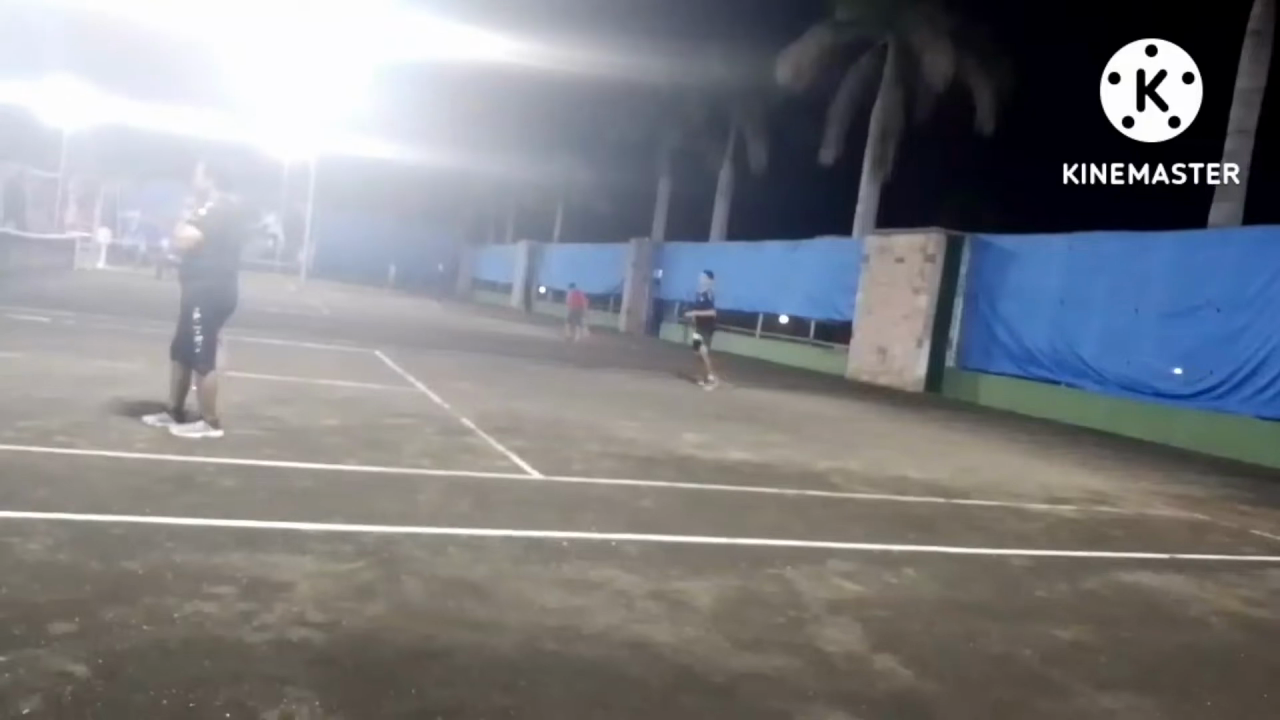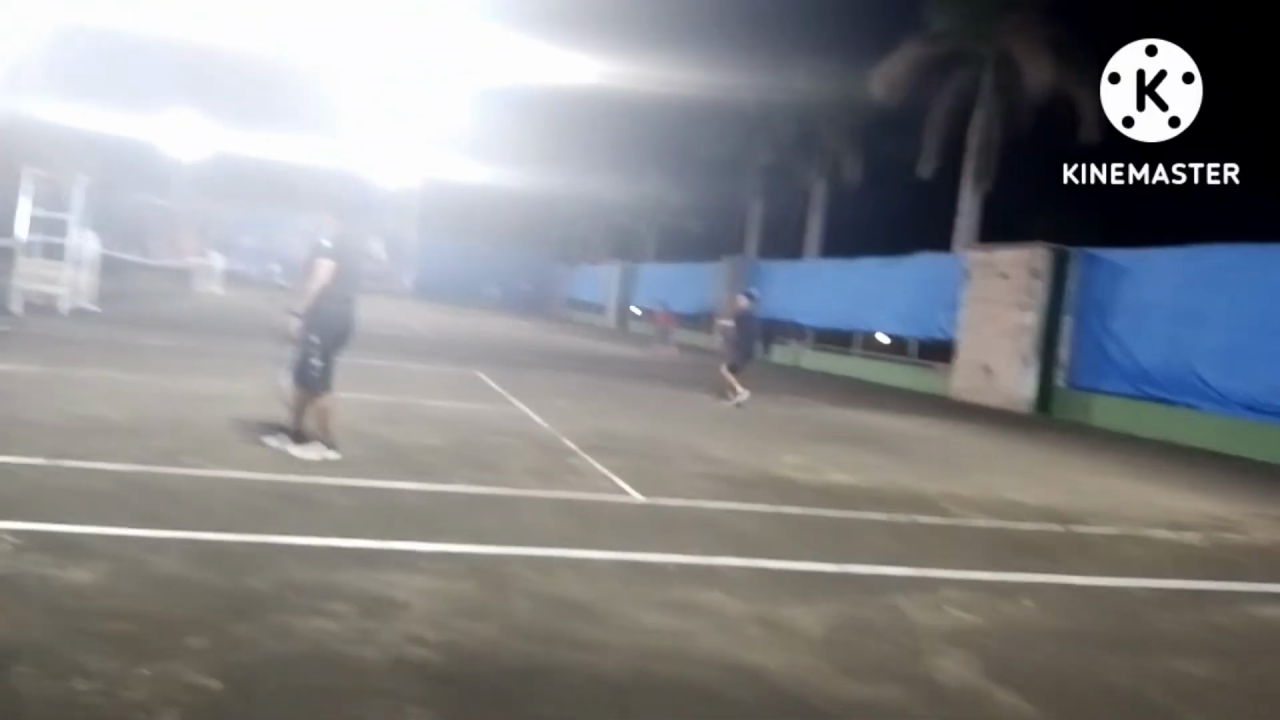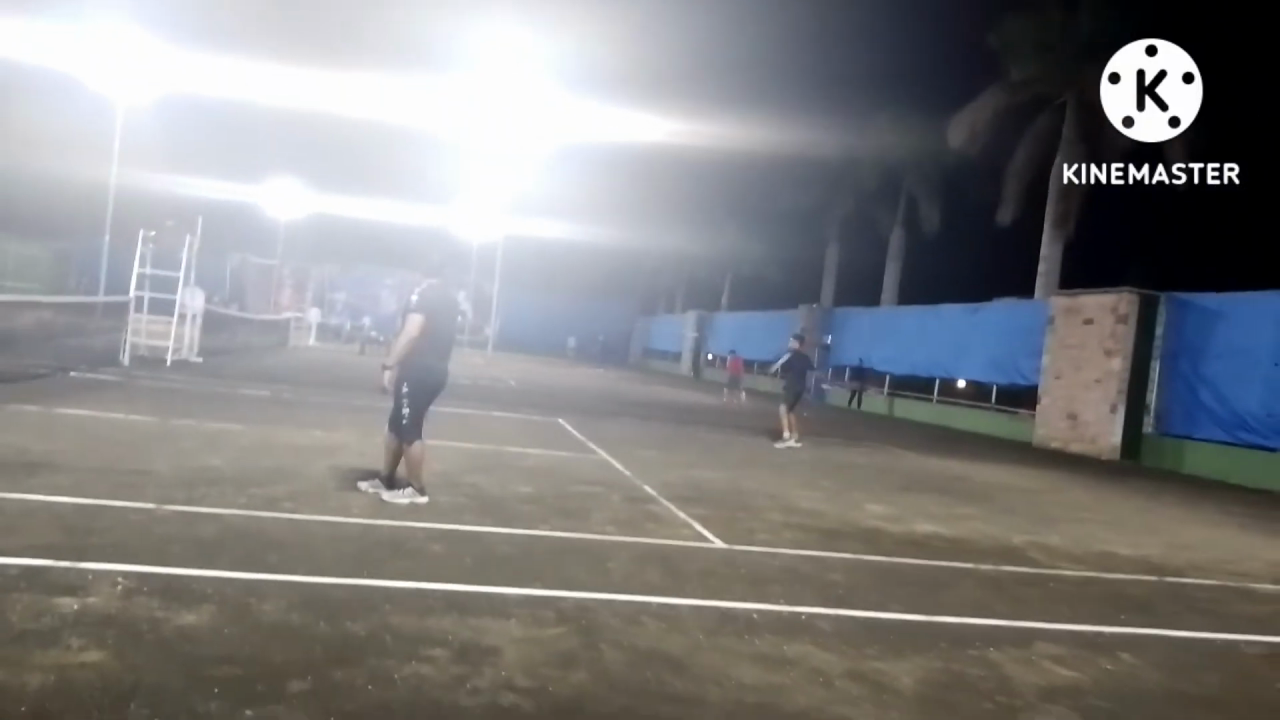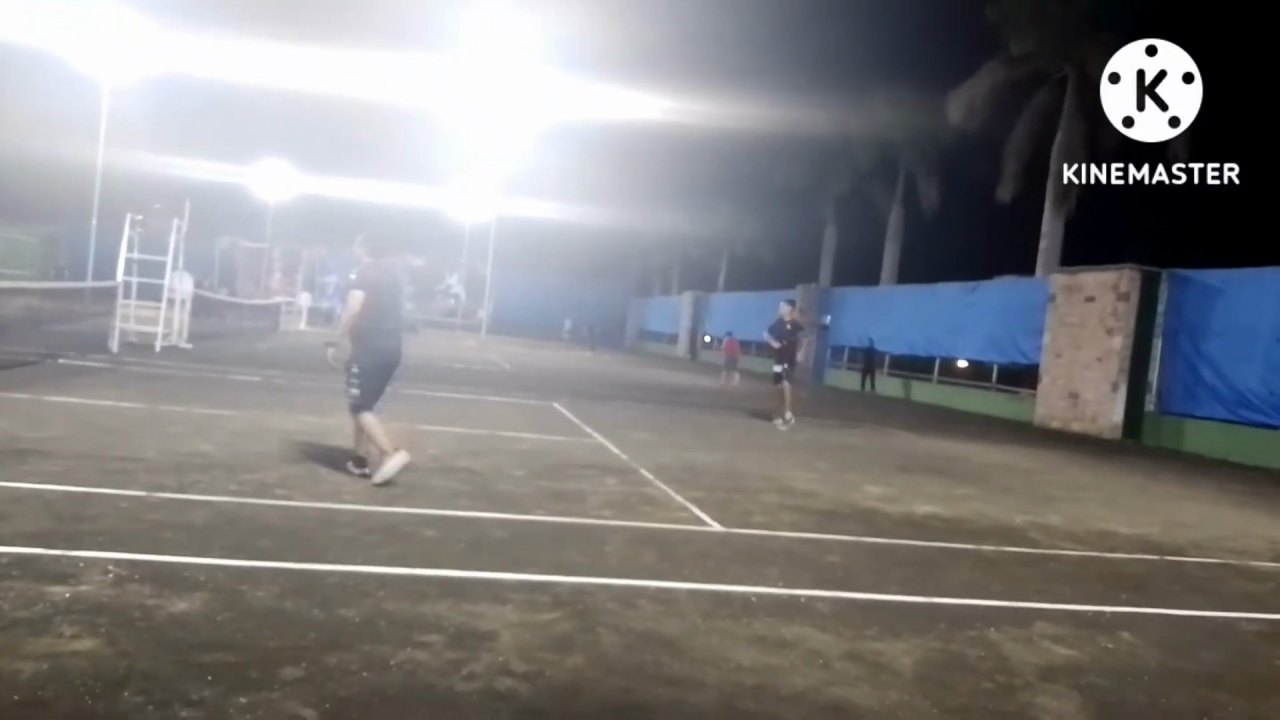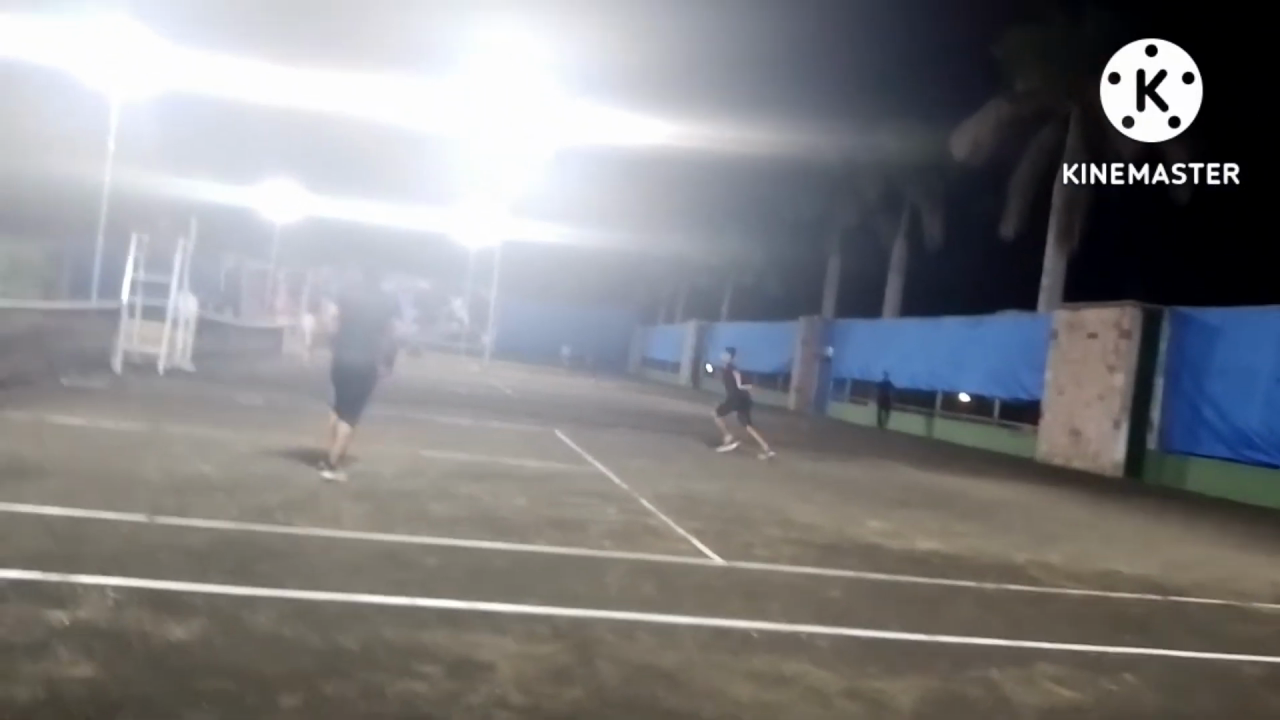
dt=1s
person 1, frame 1
left shoulder: (215, 209)
right shoulder: (233, 208)
left elbow: (183, 241)
left wrist: (187, 221)
left hip: (207, 292)
right hip: (209, 290)
left knee: (201, 359)
right knee: (180, 352)
left ankle: (210, 422)
right ankle: (175, 412)
person 1, frame 2
left shoulder: (332, 238)
right shoulder: (347, 240)
left elbow: (321, 279)
left wrist: (298, 312)
left hip: (326, 317)
right hip: (335, 315)
left knee: (317, 381)
right knee: (304, 376)
left ankle: (325, 443)
right ankle: (295, 432)
person 1, frame 3
left shoulder: (424, 293)
right shoulder: (448, 297)
left elbow: (411, 332)
left wrist: (389, 365)
left hip: (418, 372)
right hip: (434, 371)
left knee: (409, 430)
right knee: (396, 425)
left ankle: (416, 489)
right ankle: (386, 479)
person 1, frame 4
left shoulder: (364, 273)
right shoulder: (391, 276)
left elbow: (352, 309)
left wrist: (335, 343)
left hip: (370, 349)
right hip: (391, 348)
left knee: (359, 408)
right knee: (361, 404)
left ankle: (391, 454)
right ankle: (360, 460)
person 1, frame 5
left shoulder: (347, 294)
right shoulder: (388, 302)
left elbow: (331, 322)
right elbow: (388, 335)
right wrist: (386, 360)
left hip: (342, 359)
right hip: (366, 363)
left knee: (340, 407)
right knee: (350, 414)
left ankle: (330, 456)
right ankle: (332, 464)
